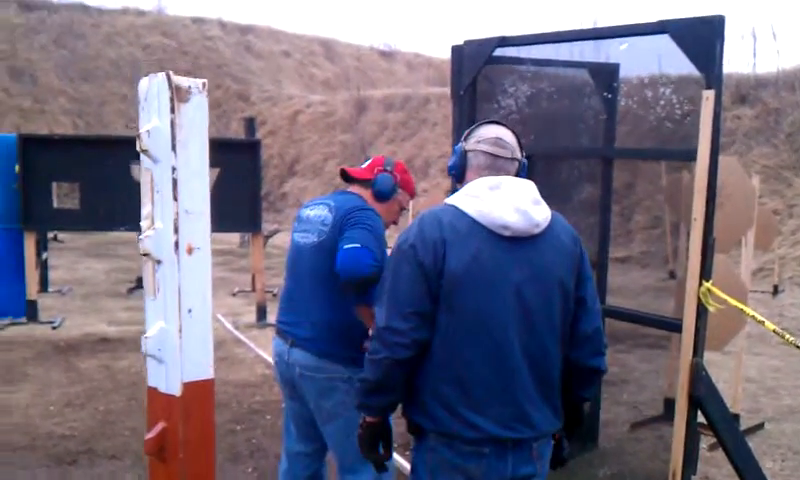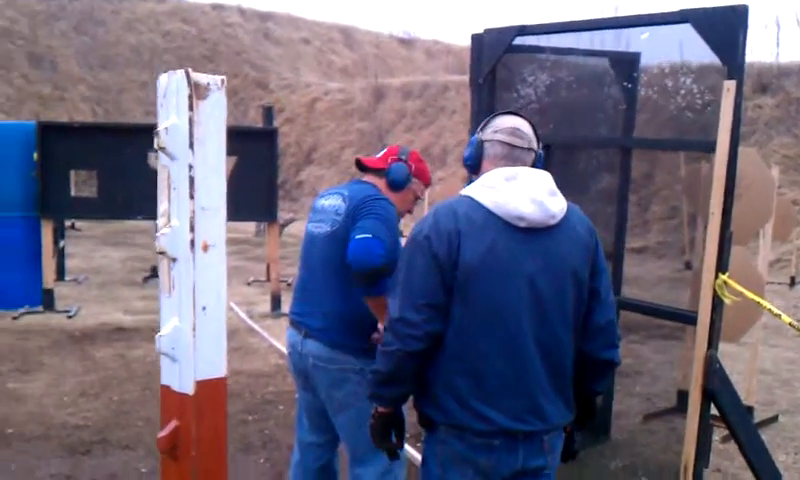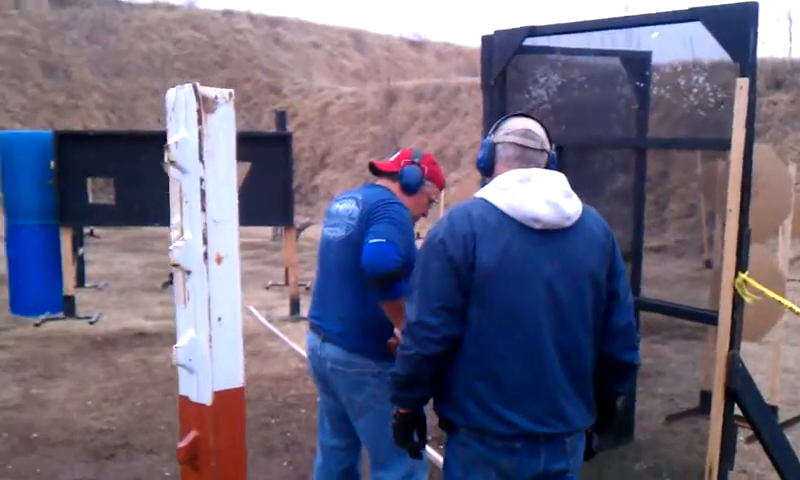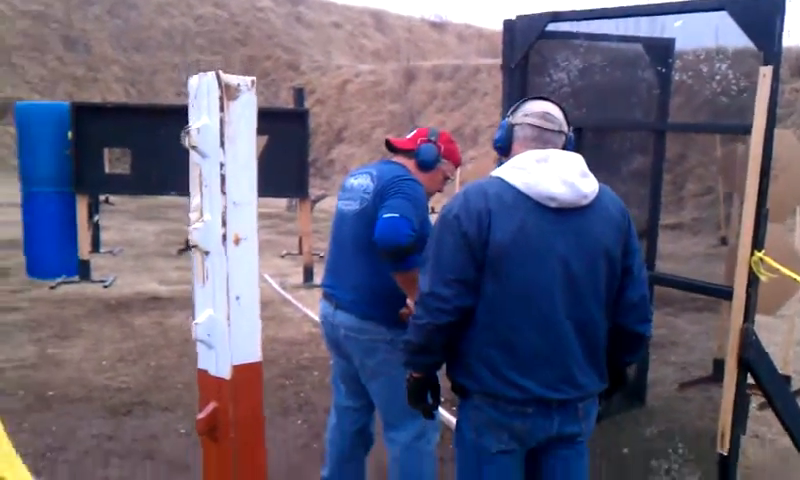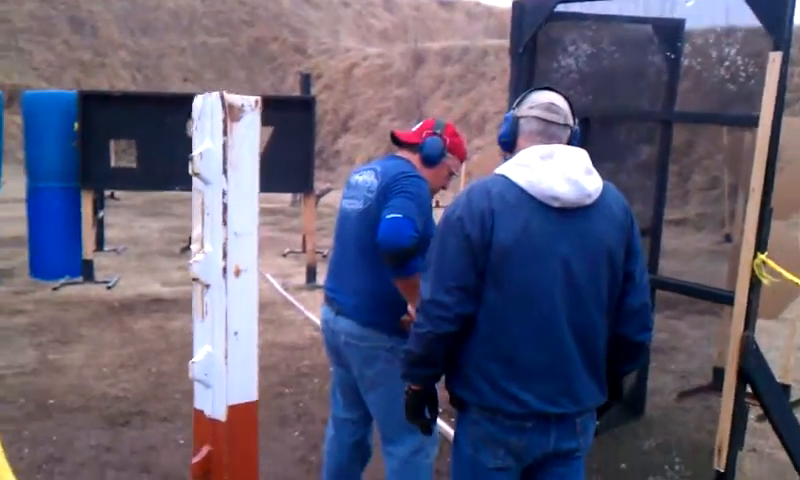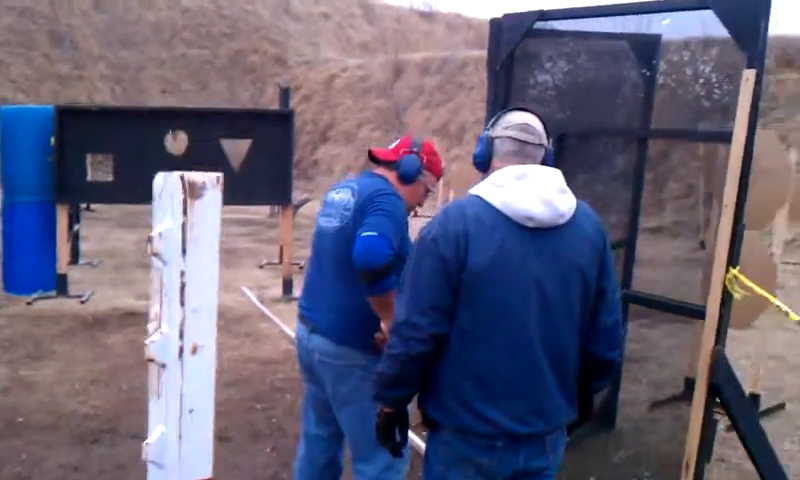
dt=0.1s
person 1, frame 1
left shoulder: (431, 232)
right shoulder: (565, 236)
left elbow: (396, 339)
right elbow: (588, 343)
left wrist: (374, 412)
right wrist: (570, 406)
left hip: (451, 442)
right hip: (531, 439)
person 1, frame 2
left shoulder: (446, 223)
right shoulder: (579, 227)
left elbow: (410, 331)
right elbow: (602, 336)
left wrist: (386, 402)
right wrist: (584, 399)
left hip: (462, 433)
right hip: (543, 431)
person 1, frame 3
left shoulder: (461, 226)
right shoulder: (595, 228)
left elbow: (428, 333)
right elbow: (620, 334)
left wrist: (409, 402)
right wrist: (603, 406)
left hip: (484, 436)
right hip: (563, 432)
person 1, frame 4
left shoulder: (477, 202)
right shoulder: (611, 207)
left elbow: (441, 303)
right elbow: (634, 309)
left wrist: (420, 367)
right wrist: (613, 366)
left hip: (497, 403)
right hip: (576, 401)
person 1, frame 5
left shoulder: (480, 202)
right shoulder: (615, 208)
left elbow: (441, 311)
right elbow: (635, 318)
left wrist: (418, 379)
right wrist: (611, 375)
left hip: (494, 413)
right hip: (575, 413)
person 1, frame 6
left shoulder: (454, 223)
right shoulder: (589, 227)
left elbow: (416, 333)
right elbow: (607, 336)
left wrist: (390, 401)
right wrist: (582, 391)
left hip: (466, 434)
right hip: (545, 431)
person 2, frame 1
left shoulder: (311, 209)
right shoulder: (361, 214)
right elbow: (357, 271)
right wrist: (377, 329)
left hip: (289, 348)
right hip: (333, 361)
person 2, frame 2
left shoulder: (327, 198)
right shoulder: (375, 203)
right elbow: (368, 261)
right wrist: (387, 321)
left hip: (302, 338)
right hip: (345, 352)
left knee: (312, 447)
person 2, frame 3
left shoulder: (344, 203)
right shoulder: (389, 207)
right elbow: (381, 267)
right wrist: (403, 325)
left hip: (324, 343)
right hip: (366, 355)
left knee: (335, 451)
person 2, frame 4
left shoulder: (358, 177)
right shoulder: (404, 183)
right elbow: (395, 240)
right wrist: (416, 296)
left hip: (337, 309)
right hip: (377, 323)
left knee: (348, 411)
right knee: (411, 428)
person 2, frame 5
left shoulder: (363, 173)
right shoulder: (408, 181)
right elbow: (396, 242)
right wrist: (417, 302)
left hip: (337, 316)
right hip: (378, 330)
left knee: (346, 422)
right knee: (409, 440)
person 2, frame 6
left shoulder: (340, 190)
right shoulder: (385, 198)
right elbow: (372, 259)
right wrist: (390, 320)
left hip: (312, 333)
right hip: (353, 348)
left knee: (318, 439)
